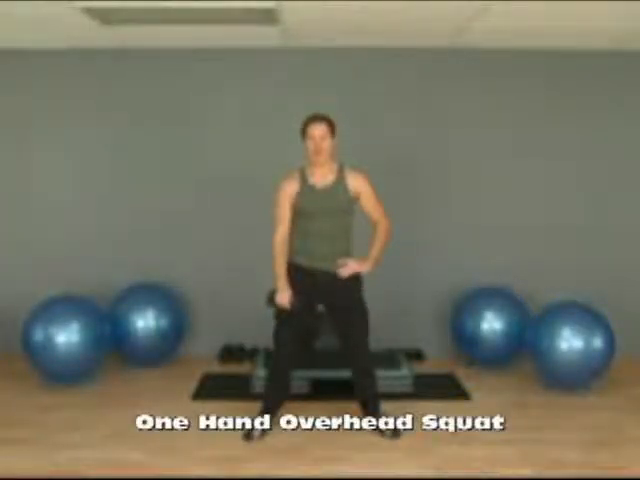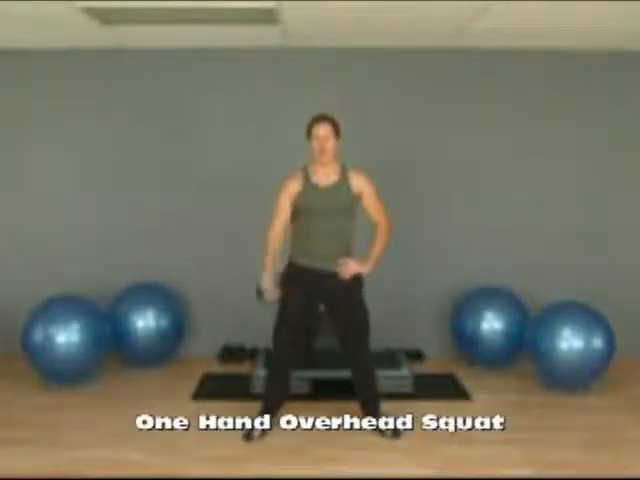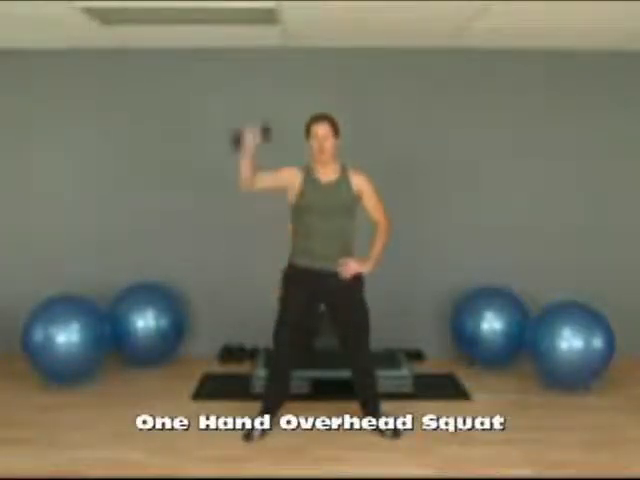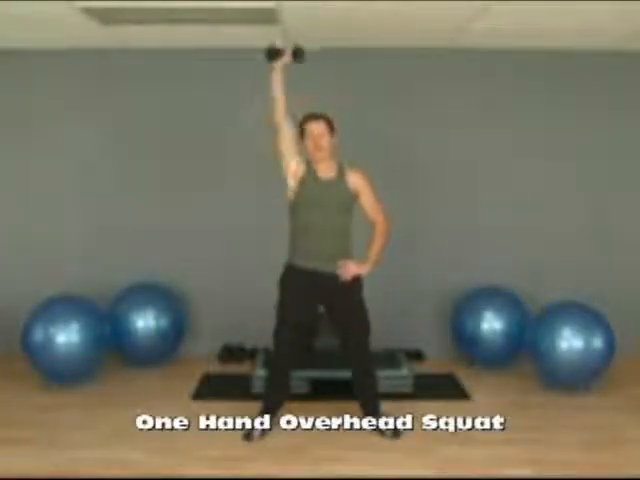
dt=0.4s
person 1, frame 1
left shoulder: (354, 181)
right shoulder: (291, 185)
left elbow: (383, 222)
right elbow: (281, 236)
left wrist: (368, 263)
right wrist: (281, 284)
left hip: (341, 277)
right hip: (300, 275)
left knee: (358, 347)
right knee: (284, 348)
left ankle: (374, 414)
right ankle: (266, 416)
person 1, frame 2
left shoulder: (357, 181)
right shoulder: (295, 183)
left elbow: (383, 223)
right elbow: (277, 229)
left wrist: (368, 264)
right wrist: (269, 272)
left hip: (342, 277)
right hip: (301, 275)
left knee: (358, 347)
right knee: (284, 347)
left ankle: (373, 413)
right ankle: (266, 415)
person 1, frame 3
left shoulder: (357, 180)
right shoulder: (295, 179)
left elbow: (383, 222)
right elbow: (249, 183)
left wrist: (369, 263)
right wrist: (249, 149)
left hip: (343, 278)
right hip: (301, 275)
left knee: (359, 347)
right knee: (285, 348)
left ankle: (373, 413)
right ankle: (267, 415)
person 1, frame 4
left shoulder: (353, 178)
right shoulder: (296, 172)
left elbow: (381, 222)
right elbow: (280, 121)
left wrist: (368, 264)
right wrist: (278, 72)
left hip: (341, 278)
right hip: (299, 277)
left knee: (359, 348)
right knee: (285, 349)
left ankle: (373, 414)
right ankle: (266, 415)
